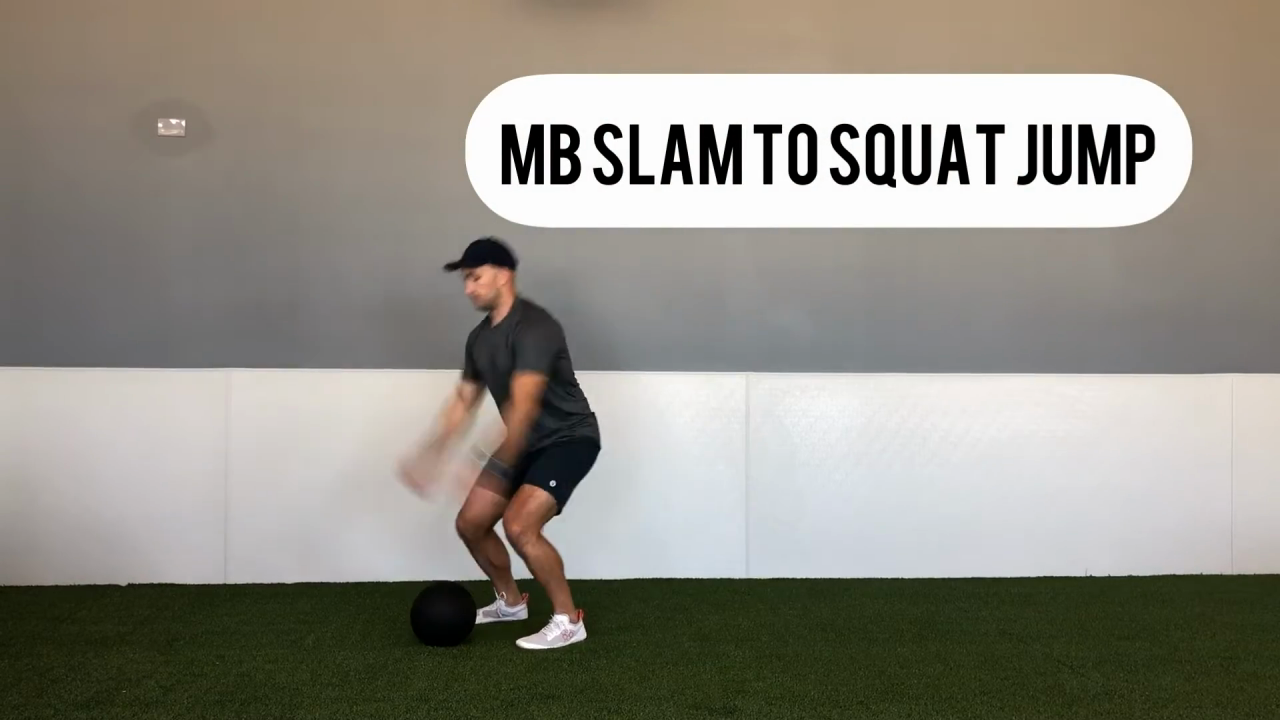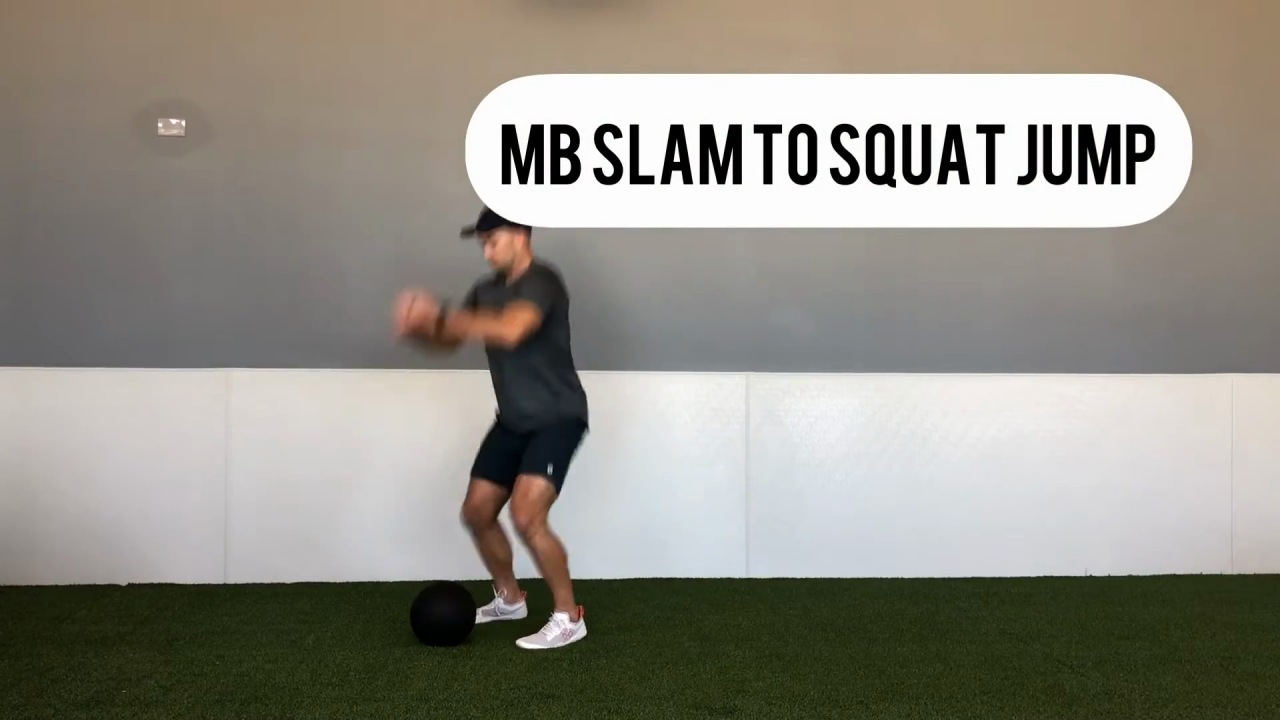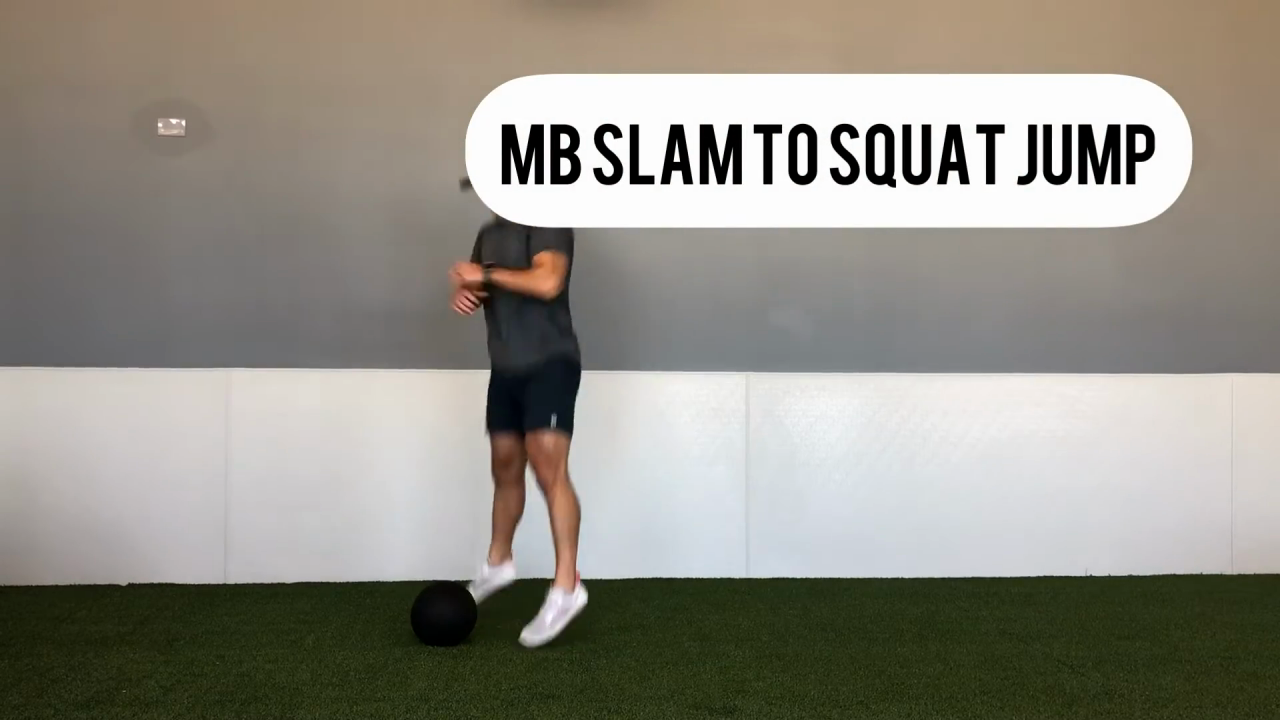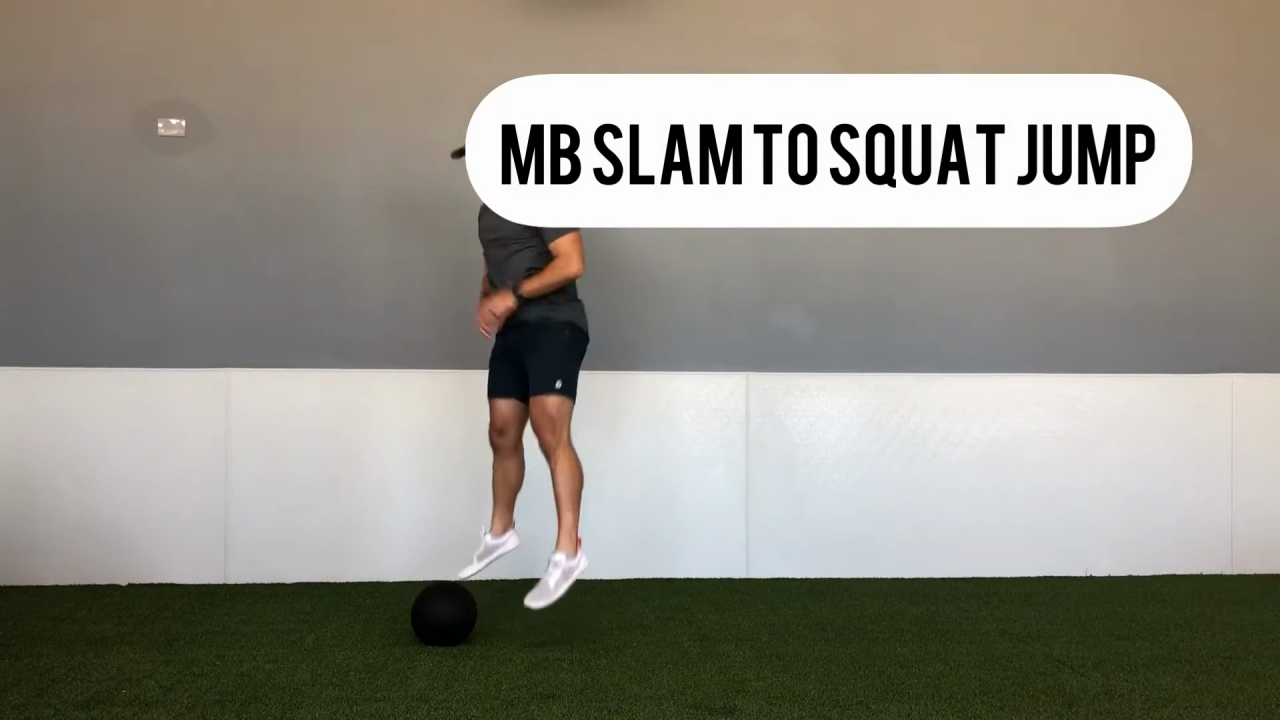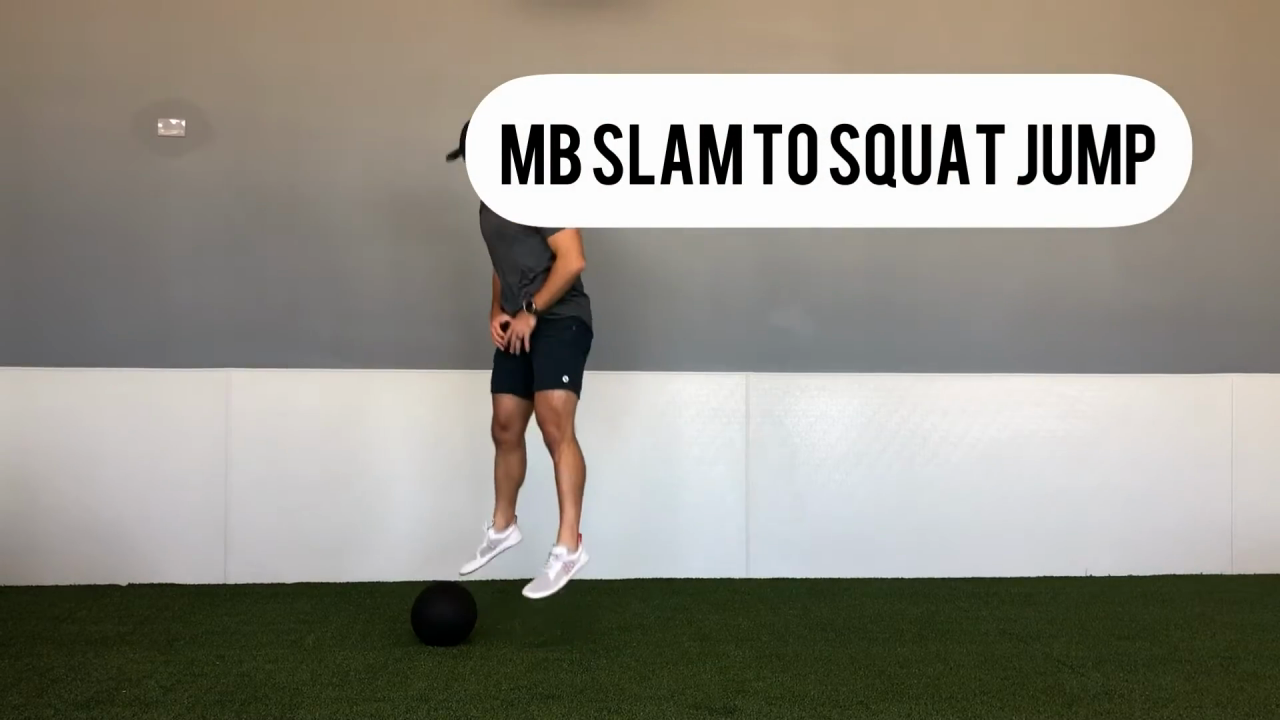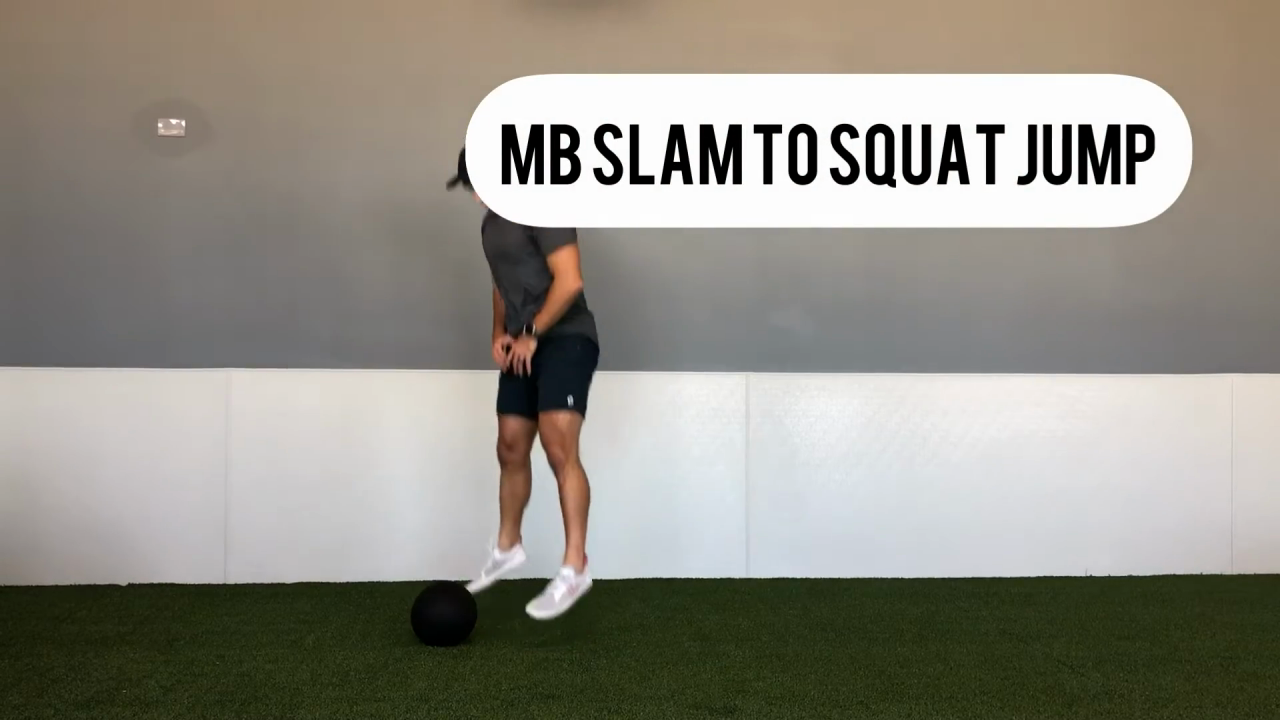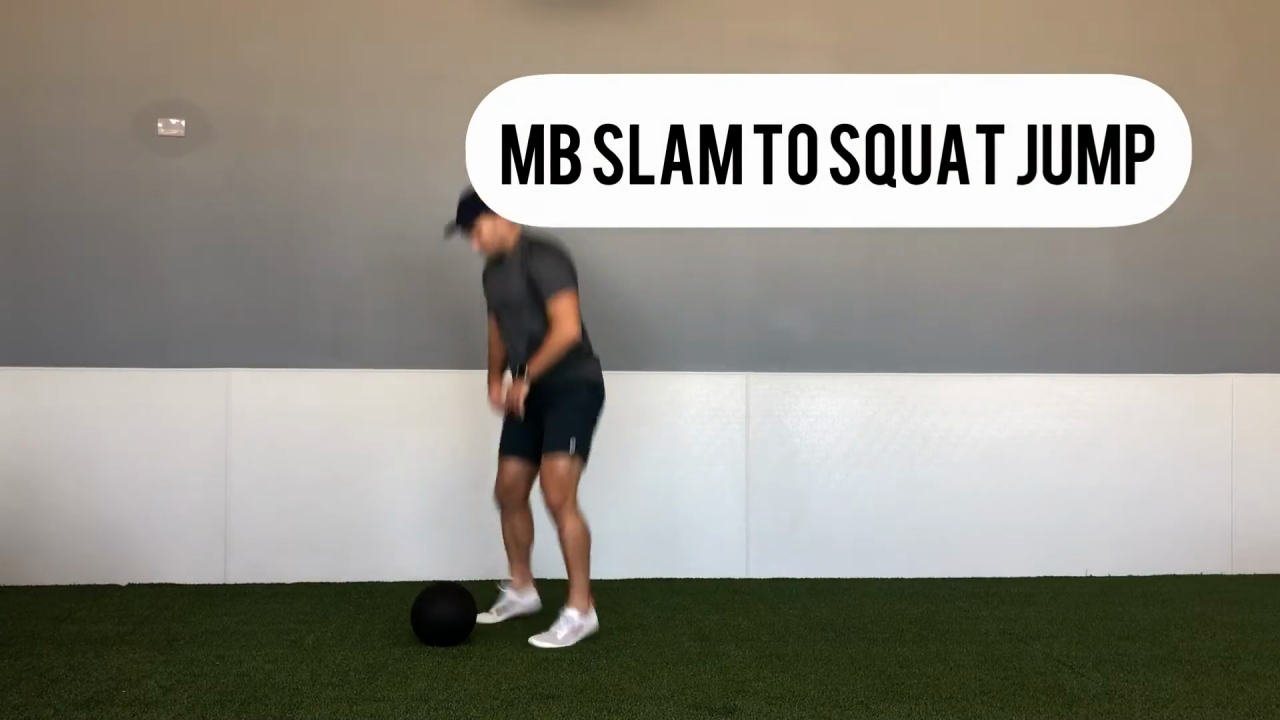
dt=0.1s
person 1, frame 1
left shoulder: (535, 326)
right shoulder: (481, 336)
left elbow: (523, 406)
right elbow: (463, 404)
left wrist: (495, 470)
right wrist: (430, 454)
left hip: (569, 441)
right hip: (526, 444)
left knee: (521, 526)
right knee: (471, 523)
left ankle: (568, 620)
right ankle: (510, 601)
person 1, frame 2
left shoulder: (542, 282)
right shoulder: (488, 289)
left elbow: (510, 332)
right elbow: (449, 337)
left wrist: (440, 317)
right wrist: (427, 322)
left hip: (555, 421)
right hip: (513, 422)
left knee: (527, 518)
right knee: (476, 512)
left ankle: (568, 618)
right ankle: (509, 598)
person 1, frame 3
left shoulder: (546, 222)
right shoulder: (491, 232)
left elbow: (547, 284)
right elbow: (477, 287)
left wrist: (485, 275)
right wrist: (465, 292)
left hip: (547, 361)
right hip: (506, 367)
left knee: (548, 471)
right knee: (505, 471)
left ankle: (566, 587)
right ankle: (499, 562)
person 1, frame 4
right shoulder: (490, 209)
left elbow: (571, 265)
left wrist: (515, 295)
right wrist: (487, 302)
left hip: (554, 327)
right hip: (512, 334)
left knee: (551, 436)
right knee: (503, 437)
left ankle: (568, 552)
right ankle: (500, 532)
person 1, frame 5
right shoulder: (490, 204)
left elbow: (572, 259)
left wrist: (531, 312)
right wrist: (497, 313)
left hip: (560, 321)
right hip: (518, 327)
left knee: (555, 430)
right knee: (505, 430)
left ankle: (569, 547)
right ankle: (502, 526)
person 1, frame 6
right shoulder: (491, 223)
left elbow: (570, 280)
left wrist: (532, 334)
right wrist: (499, 334)
left hip: (565, 341)
right hip: (522, 349)
left knee: (559, 451)
right knee: (510, 451)
left ankle: (574, 569)
right ankle: (507, 548)
person 1, frame 7
left shoulder: (542, 256)
right shoulder: (493, 268)
left elbow: (569, 328)
left wrist: (525, 377)
right wrist: (497, 377)
left hip: (574, 388)
right hip: (534, 390)
left knee: (557, 495)
right knee: (508, 492)
left ankle: (581, 611)
right ankle: (521, 591)
